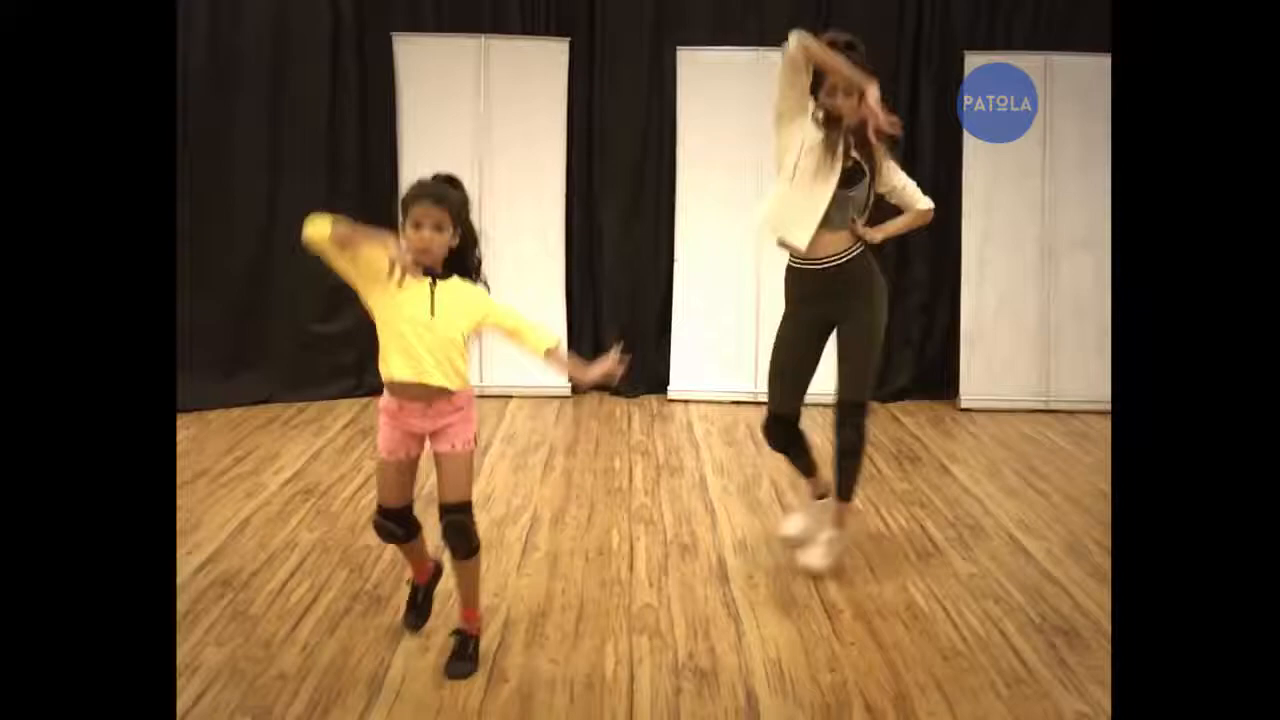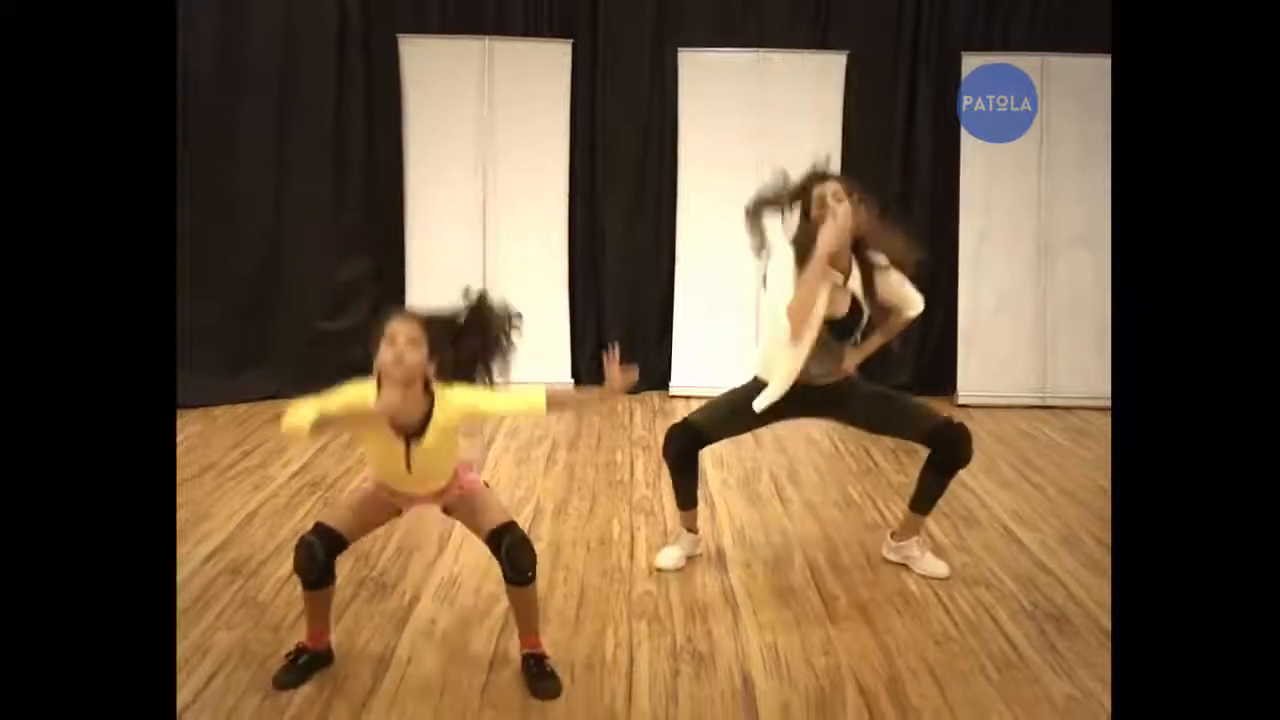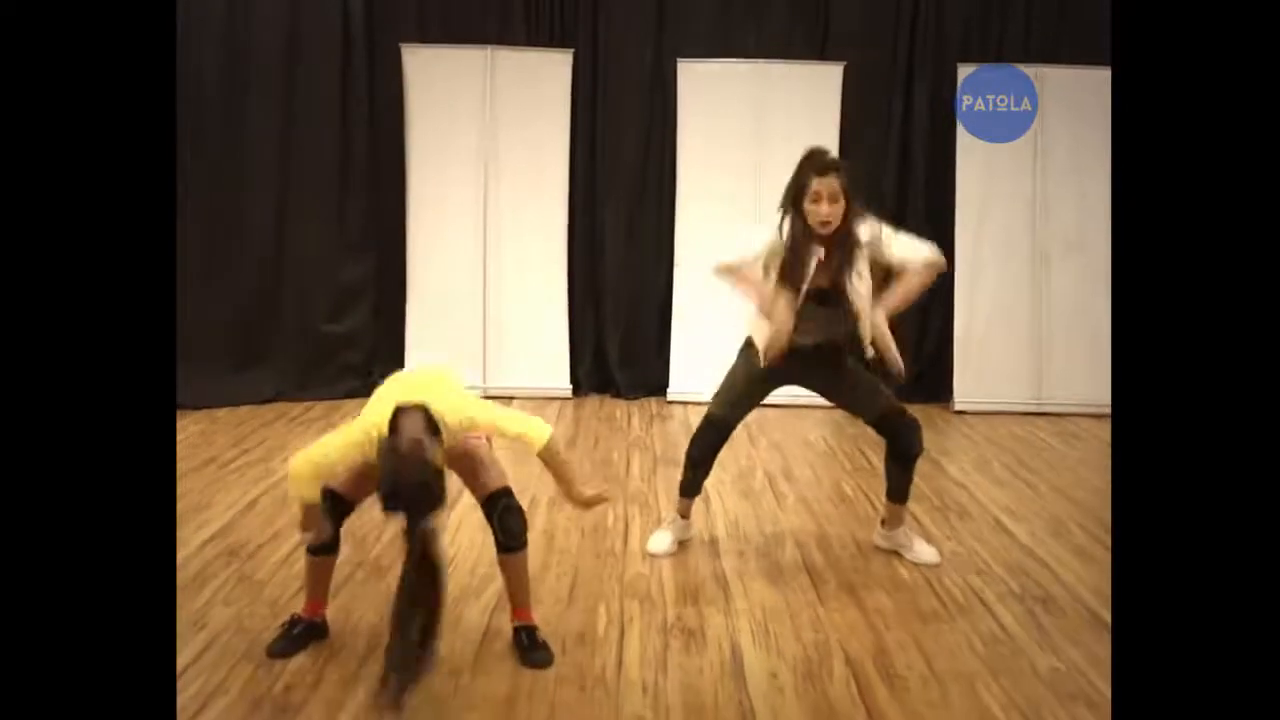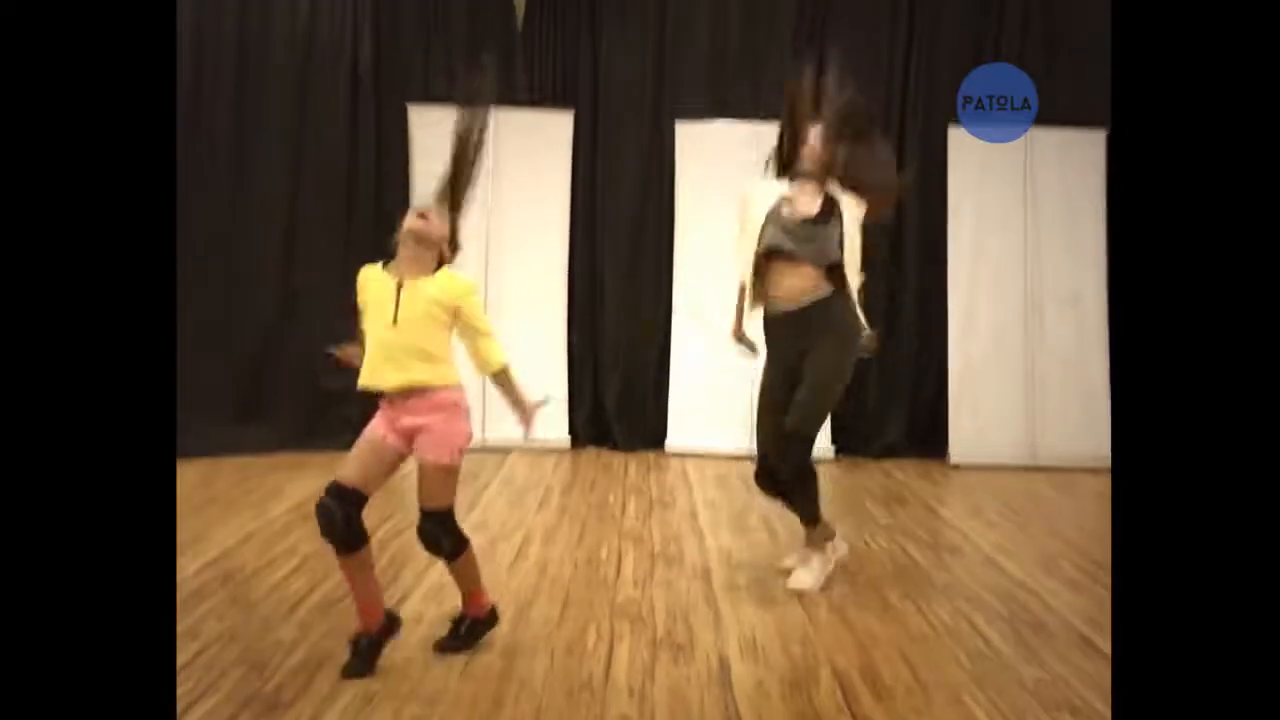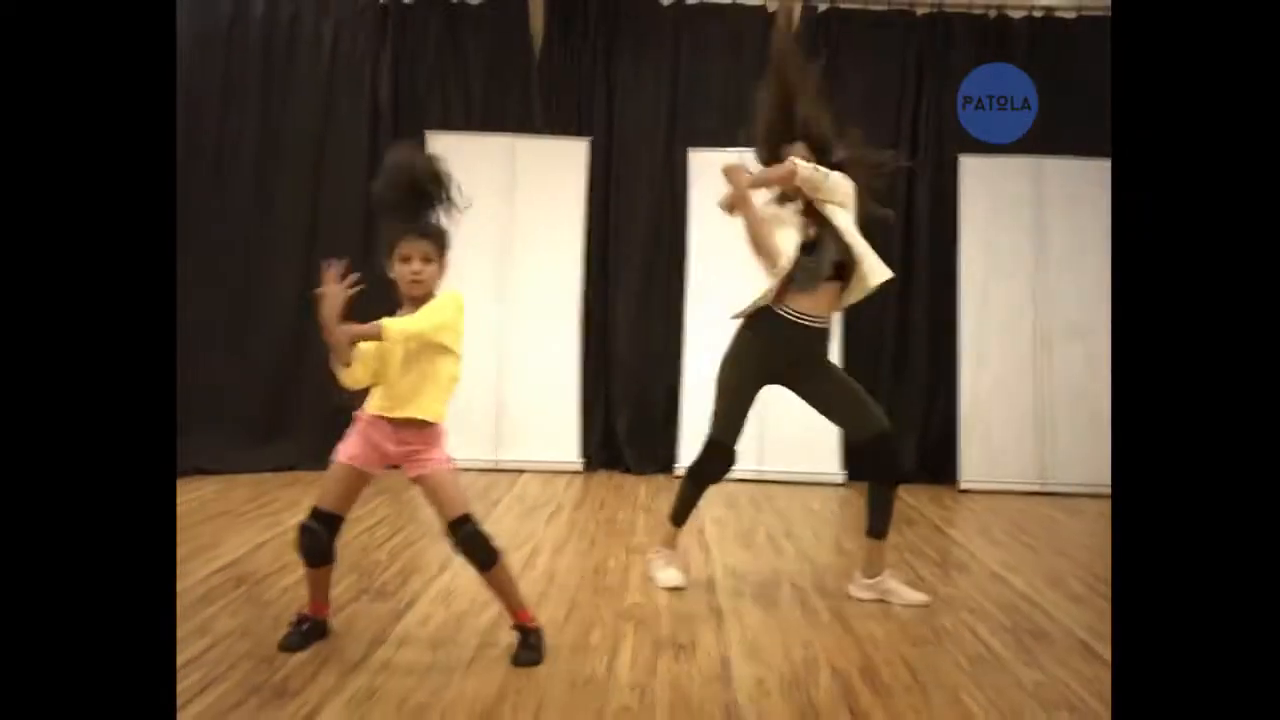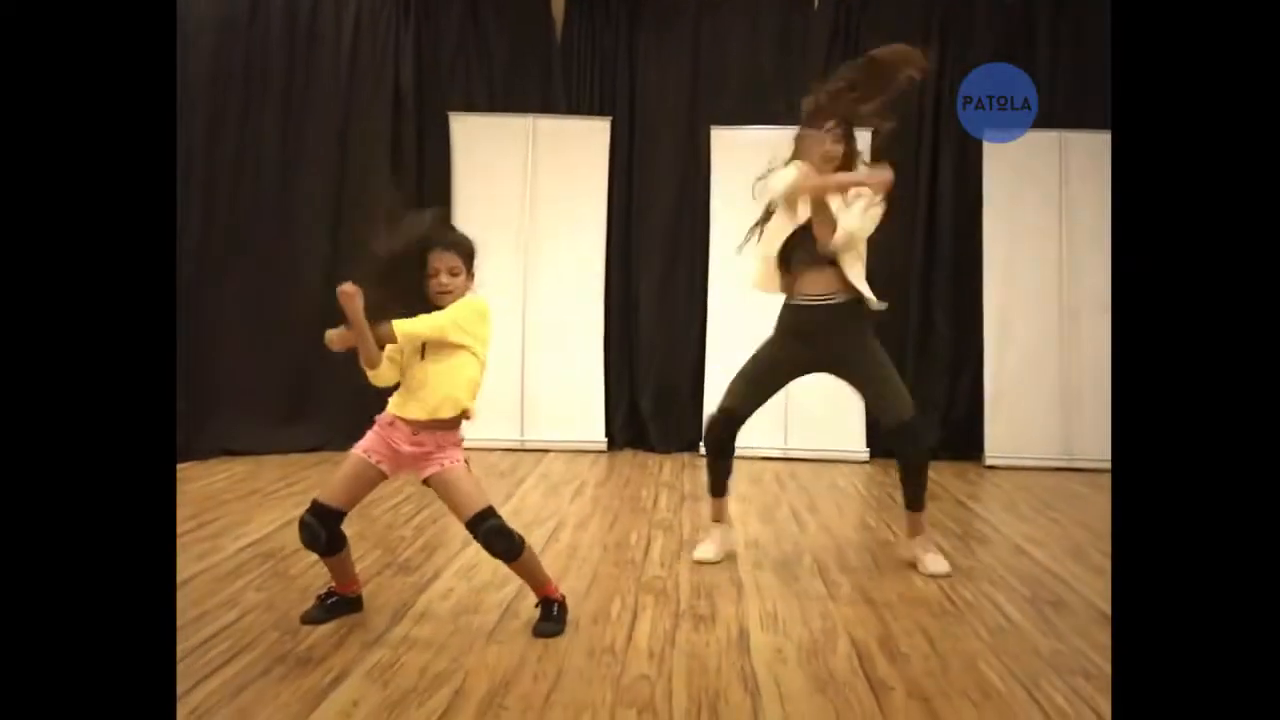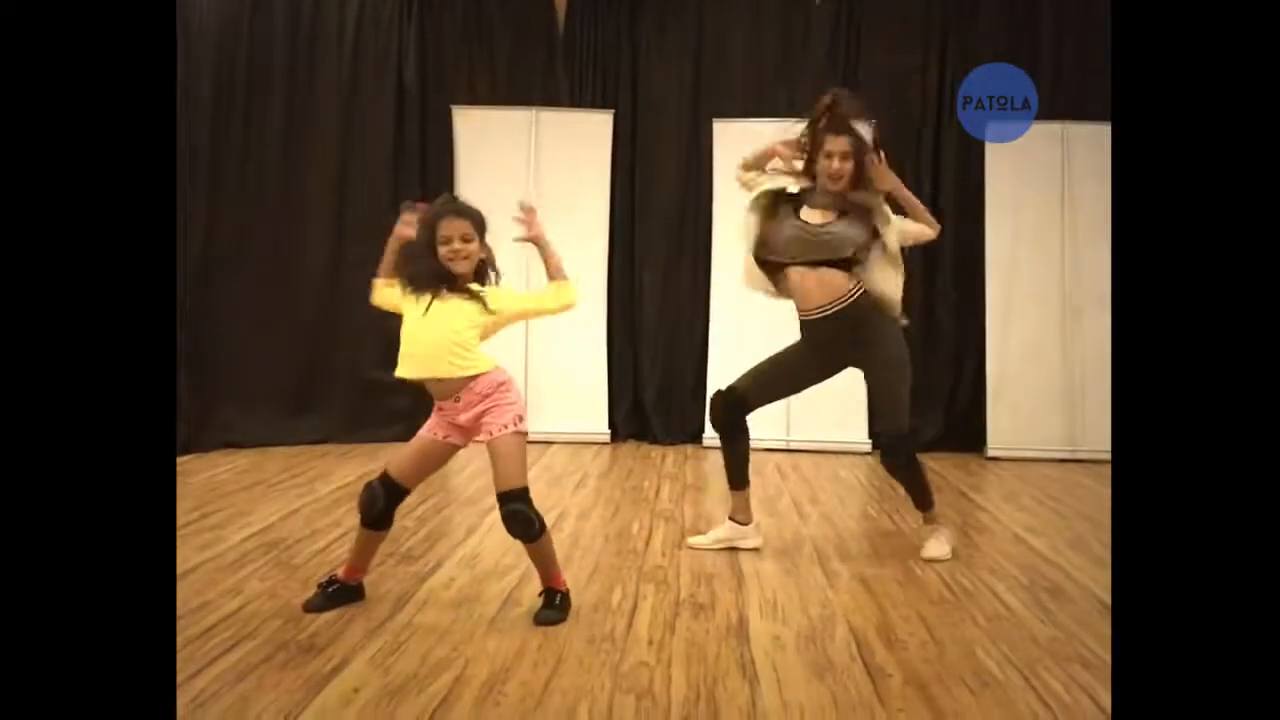
dt=0.4s
person 1, frame 1
left shoulder: (871, 151)
right shoulder: (799, 128)
left elbow: (923, 208)
right elbow: (798, 45)
left wrist: (877, 234)
right wrist: (862, 81)
left hip: (858, 285)
right hip: (805, 289)
left knee: (852, 407)
right knee: (778, 420)
left ankle: (835, 525)
right ankle: (819, 495)
person 1, frame 2
left shoulder: (876, 269)
right shoulder: (794, 266)
left elbow: (912, 307)
right elbow: (797, 320)
left wrist: (862, 352)
right wrist: (824, 244)
left hip: (842, 388)
right hip: (786, 388)
left knee: (955, 441)
right knee: (680, 440)
left ankle: (904, 539)
right ankle: (688, 533)
person 1, frame 3
left shoulder: (864, 236)
right shoulder: (783, 241)
left elbow: (929, 260)
right elbow: (728, 268)
left wrist: (881, 311)
right wrist: (768, 306)
left hip: (832, 353)
right hip: (774, 346)
left knee: (904, 429)
right knee: (714, 426)
left ankle: (893, 527)
right ankle: (680, 520)
person 1, frame 4
left shoulder: (847, 203)
right shoulder: (761, 196)
right elbow: (748, 264)
left wrist: (859, 327)
right wrist: (739, 318)
left hip: (831, 329)
right hip: (782, 338)
left knee: (792, 443)
right knee: (769, 470)
left ankle: (819, 548)
right ankle: (821, 533)
person 1, frame 5
left shoulder: (840, 188)
right shoulder: (777, 213)
left elbow: (801, 170)
right elbow: (769, 255)
left wrist: (743, 190)
right wrist: (742, 194)
left hip: (810, 357)
right hip: (762, 341)
left knee: (885, 446)
right knee: (719, 452)
left ankle: (872, 573)
right ankle: (668, 548)
person 1, frame 6
left shoulder: (868, 193)
right shoulder: (787, 181)
left elbow: (855, 208)
right elbow: (797, 183)
left hip: (851, 336)
right hip: (796, 334)
left knee: (908, 434)
right knee: (720, 426)
left ankle: (918, 538)
right ankle: (718, 526)
person 1, frame 7
left shoulder: (867, 210)
right shoulder: (785, 197)
left elbow: (930, 229)
right elbow: (744, 172)
left wrist: (890, 185)
right wrist: (775, 153)
left hip: (869, 329)
right hip: (817, 341)
left knee: (895, 444)
right knee: (727, 405)
left ankle: (934, 525)
right ankle: (741, 523)
person 2, frame 1
left shoulder: (467, 295)
right shoulder: (377, 271)
left elbow: (522, 330)
right elbow: (314, 231)
left wrist: (581, 371)
right wrist: (383, 244)
left hip: (451, 409)
right hip: (397, 408)
left knee: (457, 520)
right knee: (390, 517)
left ankle: (468, 628)
right ankle: (425, 572)
person 2, frame 2
left shoulder: (455, 403)
right shoulder: (363, 403)
left elbow: (533, 402)
right elbow: (295, 420)
left wrist: (601, 393)
right wrist: (362, 412)
left hip: (450, 482)
right hip: (390, 488)
left knee: (515, 550)
right knee: (314, 548)
left ankle: (533, 653)
right ankle: (315, 645)
person 2, frame 3
left shoulder: (462, 416)
right shoulder: (367, 436)
left elbow: (538, 433)
right elbow: (299, 471)
left wrist: (574, 491)
right wrist: (314, 523)
left hip: (453, 433)
left knee: (505, 510)
right knee: (328, 507)
left ankle: (524, 625)
right ankle: (310, 617)
person 2, frame 4
left shoulder: (456, 288)
right shoulder: (369, 280)
left elbow: (486, 347)
left wrist: (519, 403)
right wrist: (361, 353)
left hip: (440, 412)
right hip: (391, 414)
left knee: (435, 529)
right knee: (334, 509)
left ankle: (478, 610)
right ankle: (373, 621)
person 2, frame 5
left shoulder: (449, 306)
right shoulder: (373, 328)
left elbow: (405, 330)
right elbow: (352, 377)
left wrist: (346, 327)
right wrist: (330, 323)
left hip: (422, 439)
right hip: (371, 434)
left knee: (469, 539)
right knee: (315, 531)
left ankle: (527, 626)
right ankle: (314, 617)
person 2, frame 6
left shoulder: (476, 311)
right shoulder: (410, 333)
left elbow: (414, 328)
right elbow: (381, 374)
left wrist: (356, 331)
right wrist: (358, 322)
left hip: (440, 445)
right hip: (390, 434)
left knee: (491, 530)
right knee: (316, 524)
left ankle: (551, 599)
right ankle: (347, 592)
person 2, frame 7
left shoulder: (491, 299)
right shoulder: (417, 293)
left elbow: (564, 295)
right elbow: (381, 291)
left wrist: (539, 240)
right wrist: (398, 241)
left hip: (492, 399)
right hip: (447, 413)
left knee: (516, 509)
right knee: (379, 495)
left ankle: (555, 589)
right ankle: (349, 580)
